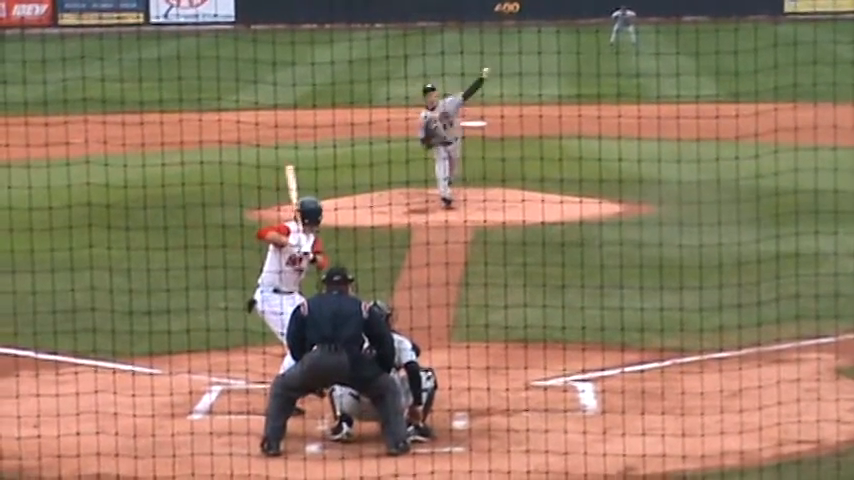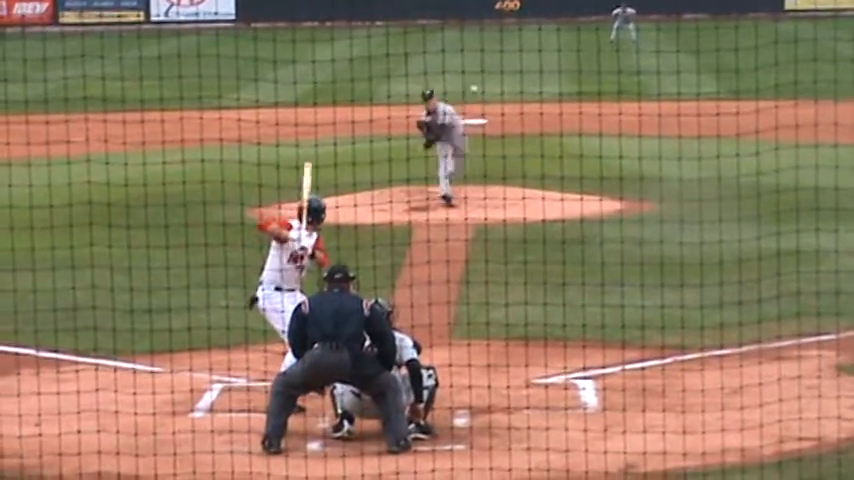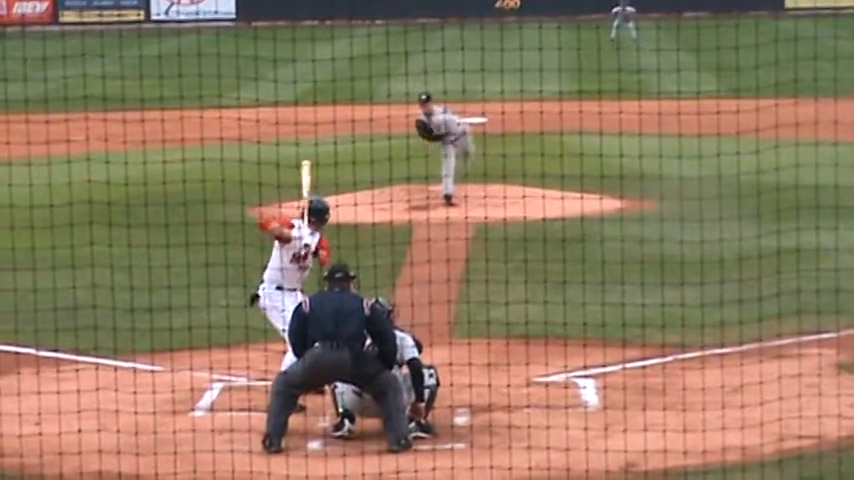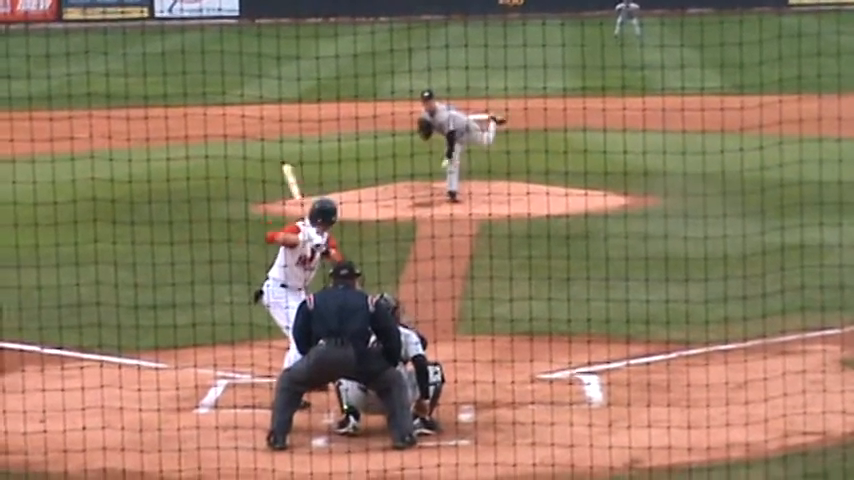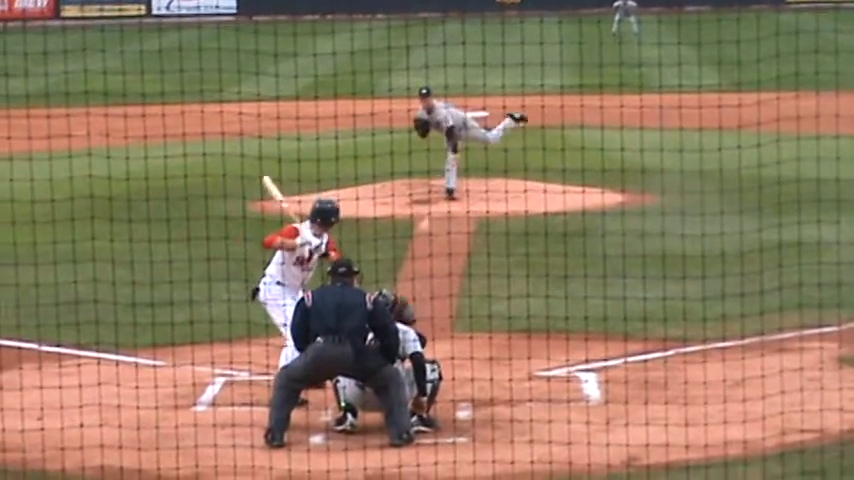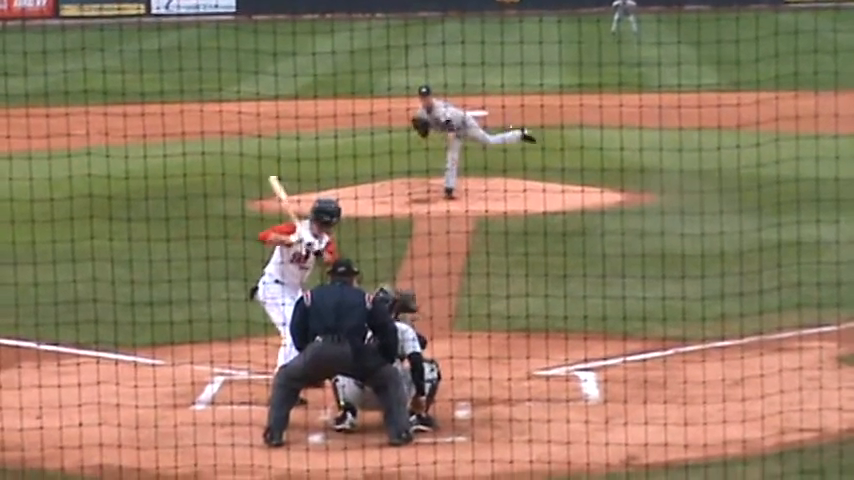
dt=0.1s
person 1, frame 1
left shoulder: (312, 239)
right shoulder: (287, 230)
left elbow: (322, 264)
right elbow: (263, 233)
left wrist: (311, 255)
right wrist: (291, 242)
left hip: (292, 296)
right hip: (272, 298)
person 1, frame 2
left shoulder: (314, 236)
right shoulder: (290, 227)
left elbow: (323, 261)
right elbow: (264, 225)
left wrist: (309, 249)
right wrist: (292, 236)
left hip: (293, 294)
right hip: (273, 295)
person 1, frame 3
left shoulder: (317, 237)
right shoulder: (292, 227)
left elbow: (325, 260)
right elbow: (265, 223)
left wrist: (312, 247)
right wrist: (294, 235)
left hip: (294, 293)
right hip: (274, 294)
person 1, frame 4
left shoulder: (325, 238)
right shoulder: (297, 230)
left elbow: (337, 258)
right elbow: (271, 238)
left wrist: (323, 248)
right wrist: (302, 239)
left hip: (298, 293)
right hip: (278, 292)
person 1, frame 5
left shoulder: (325, 239)
right shoulder: (296, 231)
left elbow: (336, 259)
right elbow: (269, 242)
left wrist: (322, 250)
right wrist: (299, 243)
left hip: (295, 292)
right hip: (275, 290)
person 1, frame 6
left shoulder: (326, 240)
right shoulder: (296, 229)
left elbow: (331, 260)
right elbow: (265, 236)
left wrist: (316, 249)
right wrist: (292, 239)
left hip: (294, 291)
right hip: (274, 288)
person 2, frame 1
left shoulder: (305, 307)
right shoulder: (363, 308)
left elbow: (294, 344)
right elbow: (385, 343)
right wrist: (383, 369)
left hip: (316, 361)
right hip: (351, 362)
left knee: (281, 388)
right knee: (387, 389)
left ankle: (271, 443)
right ankle: (397, 442)
person 2, frame 2
left shoulder: (306, 305)
right shoulder: (365, 306)
left elbow: (295, 341)
right elbow: (386, 341)
right wrist: (384, 368)
left hip: (317, 359)
right hip: (352, 360)
left knee: (282, 386)
right knee: (388, 387)
left ankle: (272, 441)
right ankle: (398, 440)
person 2, frame 3
left shoulder: (307, 304)
right shoulder: (365, 305)
left elbow: (296, 340)
right elbow: (387, 340)
right wrist: (386, 367)
left hip: (318, 358)
right hip: (353, 359)
left knee: (283, 385)
right knee: (389, 386)
left ankle: (273, 440)
right ankle: (399, 439)
person 2, frame 4
left shoulder: (312, 301)
right shoulder: (370, 302)
left elbow: (300, 338)
right elbow: (391, 337)
right wrist: (389, 364)
left hip: (322, 355)
right hip: (357, 356)
left knee: (287, 382)
right knee: (393, 382)
left ankle: (277, 437)
right ankle: (403, 436)
person 2, frame 5
left shoulder: (310, 298)
right shoulder: (368, 299)
left elbow: (298, 335)
right elbow: (389, 334)
right wrist: (387, 361)
left hip: (319, 352)
right hip: (355, 353)
left knee: (285, 380)
right knee: (391, 380)
left ankle: (275, 435)
right ankle: (400, 433)
person 2, frame 6
left shoulder: (309, 297)
right shoulder: (366, 299)
left elbow: (298, 334)
right elbow: (388, 334)
right wrist: (386, 360)
left hip: (319, 352)
right hip: (354, 353)
left knee: (284, 379)
right knee: (390, 379)
left ankle: (274, 433)
right ankle: (399, 432)
person 3, frame 1
right shoulder: (399, 341)
right elbow: (413, 371)
right wrist: (416, 404)
left hip: (357, 407)
right knee: (427, 376)
left ankle: (344, 424)
right ankle: (416, 426)
person 3, frame 2
right shoulder: (401, 338)
right elbow: (414, 369)
right wrist: (418, 402)
left hip: (358, 405)
right knee: (428, 374)
left ankle: (344, 422)
right ankle: (417, 424)
person 3, frame 3
right shoulder: (402, 337)
right elbow: (415, 368)
right wrist: (419, 401)
left hip: (360, 404)
right knee: (429, 373)
left ankle: (345, 420)
right ankle: (417, 422)
person 3, frame 4
right shoulder: (407, 334)
right elbow: (420, 365)
right wrist: (424, 397)
left hip: (364, 400)
right knee: (434, 370)
left ankle: (350, 417)
right ankle: (422, 419)
person 3, frame 5
right shoulder: (405, 330)
right elbow: (418, 362)
right wrist: (421, 395)
left hip: (362, 397)
left knee: (340, 374)
right knee: (432, 368)
left ankle: (348, 414)
right ankle: (419, 416)
person 3, frame 6
right shoulder: (404, 329)
right elbow: (416, 361)
right wrist: (420, 394)
left hip: (359, 395)
left knee: (339, 374)
right knee: (431, 367)
left ankle: (347, 414)
right ankle: (418, 416)
person 4, frame 1
left shoulder: (448, 103)
right shoulder: (424, 116)
left elbow: (468, 94)
right elbow: (423, 138)
left wrist: (482, 78)
right wrist: (429, 142)
left hip: (453, 142)
right hip: (438, 144)
left knee: (454, 168)
right knee: (442, 167)
left ankle: (448, 184)
right ankle: (445, 197)
person 4, frame 2
left shoulder: (446, 110)
right shoulder: (425, 117)
right elbow: (431, 136)
left hip: (457, 137)
right hip: (443, 141)
left knee: (459, 162)
right knee: (444, 165)
left ankle: (450, 176)
right ankle: (446, 195)
person 4, frame 3
left shoulder: (439, 117)
right shoulder: (424, 117)
left elbow: (439, 136)
right elbow: (427, 134)
right wrist: (423, 131)
left hip: (461, 134)
right hip: (447, 140)
left knee: (470, 153)
right knee: (448, 164)
left ankle: (466, 153)
right ankle: (448, 195)
person 4, frame 4
left shoulder: (444, 114)
right shoulder: (425, 115)
left elbow: (451, 136)
right elbow: (425, 134)
left wrist: (448, 157)
right wrist: (424, 130)
left hip: (466, 129)
right hip: (452, 135)
left knee: (486, 141)
right knee: (453, 162)
left ankle: (492, 122)
right ankle: (452, 192)
person 4, frame 5
left shoulder: (440, 111)
right shoulder: (421, 114)
left elbow: (450, 132)
right elbow: (423, 134)
left wrist: (454, 151)
right wrist: (420, 128)
left hip: (464, 126)
right hip: (454, 133)
left knee: (491, 138)
right knee: (450, 161)
left ankle: (511, 119)
right ankle: (449, 190)
person 4, frame 6
left shoulder: (440, 109)
right shoulder: (421, 113)
left elbow: (448, 123)
right elbow: (423, 132)
left wrist: (451, 132)
right wrist: (420, 127)
left hip: (466, 125)
right hip: (455, 133)
left knee: (491, 141)
right knee: (452, 160)
left ankle: (520, 134)
right ankle: (449, 189)
